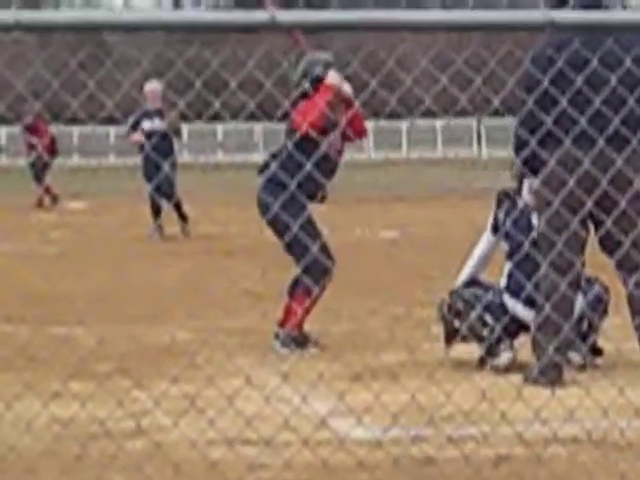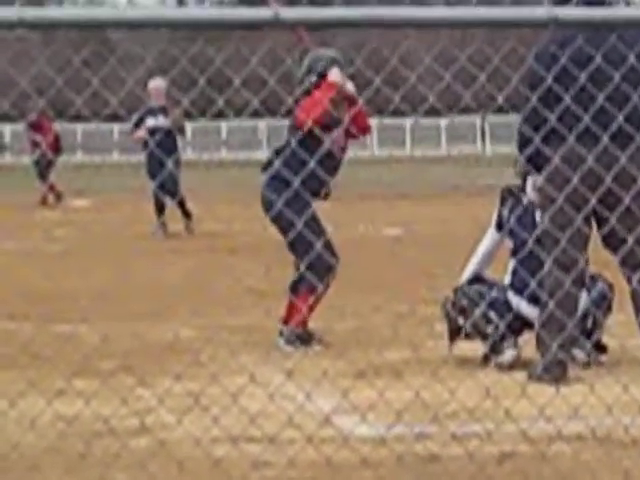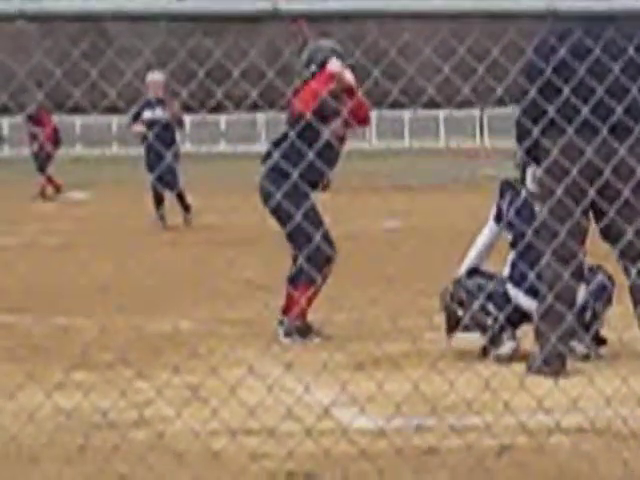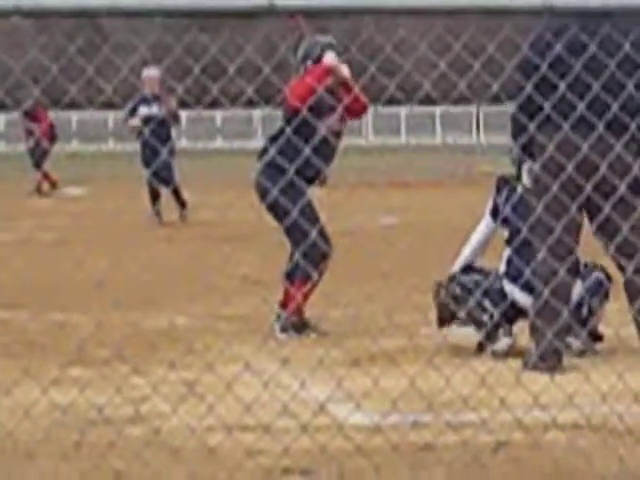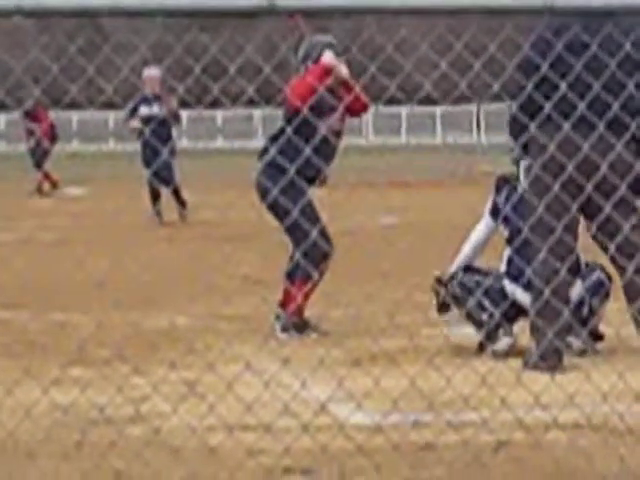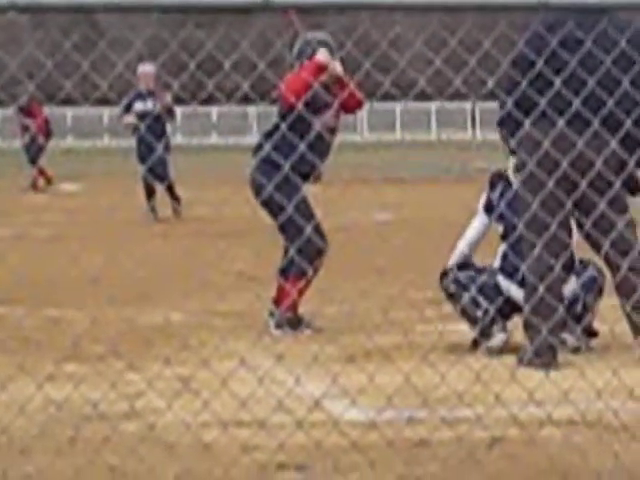
dt=0.1s
person 1, frame 1
left shoulder: (553, 49)
left elbow: (531, 115)
left wrist: (529, 169)
left hip: (563, 164)
left knee: (559, 265)
left ankle: (548, 362)
person 1, frame 2
left shoulder: (556, 46)
left elbow: (535, 112)
left wrist: (533, 166)
left hip: (567, 160)
left knee: (562, 262)
left ankle: (552, 359)
person 1, frame 3
left shoulder: (554, 38)
left elbow: (532, 105)
left wrist: (532, 159)
left hip: (563, 153)
left knee: (559, 255)
left ankle: (550, 353)
person 1, frame 4
left shoulder: (550, 34)
left elbow: (528, 101)
left wrist: (526, 154)
left hip: (558, 149)
left knee: (554, 251)
left ankle: (547, 349)
person 1, frame 5
left shoulder: (553, 32)
left elbow: (524, 95)
left wrist: (525, 148)
left hip: (553, 147)
left knee: (550, 250)
left ankle: (547, 348)
person 1, frame 6
left shoulder: (547, 28)
left elbow: (513, 89)
left wrist: (515, 143)
left hip: (545, 144)
right hip: (605, 149)
left knee: (544, 247)
left ankle: (541, 345)
person 2, frame 1
left shoulder: (334, 113)
right shoulder: (307, 108)
left elbow: (359, 132)
right elbow: (308, 123)
left wrist: (348, 99)
right wrist: (329, 89)
left hip: (292, 199)
right hip: (279, 196)
left knee: (314, 262)
right knee: (318, 263)
left ankle: (288, 327)
right ankle: (290, 332)
person 2, frame 2
left shoulder: (338, 110)
right shoulder: (310, 104)
left elbow: (362, 129)
right elbow: (311, 119)
left wrist: (351, 97)
right wrist: (331, 86)
left hip: (295, 196)
right hip: (283, 193)
left knee: (316, 259)
right knee: (322, 260)
left ankle: (292, 324)
right ankle: (294, 329)
person 2, frame 3
left shoulder: (337, 99)
right shoulder: (312, 96)
left elbow: (363, 118)
right elbow: (302, 105)
left wrist: (350, 87)
right wrist: (329, 75)
left hip: (295, 187)
right hip: (282, 184)
left knee: (311, 251)
right knee: (320, 252)
left ankle: (291, 316)
right ankle: (294, 322)
person 2, frame 4
left shoulder: (334, 93)
right shoulder: (307, 90)
left elbow: (360, 108)
right elbow: (294, 96)
left wrist: (346, 80)
right wrist: (324, 68)
left hip: (291, 182)
right hip: (278, 180)
left knee: (308, 246)
right knee: (316, 248)
left ankle: (288, 311)
right ankle: (290, 317)
person 2, frame 5
left shoulder: (335, 94)
right shoulder: (307, 89)
left elbow: (361, 106)
right elbow: (294, 97)
left wrist: (345, 80)
right wrist: (322, 68)
left hip: (292, 182)
right hip: (279, 179)
left knee: (310, 246)
right knee: (317, 247)
left ankle: (288, 312)
right ankle: (290, 318)
person 2, frame 6
left shoulder: (329, 90)
right shoulder: (301, 85)
left elbow: (356, 103)
right elbow: (288, 94)
left wrist: (339, 77)
right wrist: (317, 66)
left hip: (286, 178)
right hip: (273, 175)
left knee: (304, 242)
right knee: (311, 244)
left ankle: (281, 308)
right ankle: (284, 314)
person 3, frame 1
left shoulder: (507, 203)
left elbow: (480, 256)
left wrist: (456, 291)
left hip: (518, 311)
left knee: (462, 295)
right knee: (597, 289)
left ankle: (497, 346)
right ankle: (580, 347)
person 3, frame 2
left shoulder: (510, 200)
left elbow: (485, 252)
left wrist: (460, 288)
left hip: (523, 308)
left knee: (466, 292)
right knee: (602, 286)
left ankle: (501, 343)
right ankle: (584, 344)
person 3, frame 3
left shoulder: (510, 193)
left elbow: (483, 245)
left wrist: (458, 282)
left hip: (522, 301)
left knee: (464, 284)
right knee: (601, 279)
left ankle: (500, 336)
right ankle: (583, 336)
person 3, frame 4
left shoulder: (506, 190)
left elbow: (478, 240)
left wrist: (452, 277)
left hip: (518, 297)
left knee: (459, 280)
right knee: (598, 275)
left ankle: (496, 332)
right ankle: (579, 333)
person 3, frame 5
left shoulder: (505, 189)
left elbow: (475, 243)
left wrist: (448, 278)
left hip: (517, 295)
left knee: (458, 280)
right knee: (599, 275)
left ankle: (496, 332)
right ankle: (581, 332)
person 3, frame 6
left shoulder: (500, 185)
left elbow: (471, 238)
left wrist: (449, 269)
left hip: (513, 291)
right hip: (562, 292)
left knee: (454, 276)
right knee: (592, 272)
left ankle: (491, 328)
right ankle: (574, 328)
person 4, frame 1
left shoulder: (166, 113)
right shoulder: (140, 115)
left elbow: (177, 134)
right elbow: (130, 133)
left wrist: (171, 125)
right wrist: (135, 137)
left hip: (167, 158)
right hip: (149, 158)
left knee: (168, 191)
right knee: (154, 191)
left ankle: (183, 219)
right ankle: (157, 225)
person 4, frame 2
left shoulder: (170, 111)
right shoulder: (144, 112)
left elbow: (181, 132)
right elbow: (134, 131)
left wrist: (176, 122)
right wrist: (139, 134)
left hip: (171, 155)
right hip: (153, 155)
left knee: (172, 188)
right knee: (158, 188)
left ankle: (187, 216)
right ankle: (161, 222)
person 4, frame 3
left shoulder: (169, 103)
right shoulder: (142, 105)
left elbow: (179, 125)
right elbow: (132, 123)
left wrist: (174, 115)
right wrist: (136, 127)
left hip: (169, 148)
right hip: (151, 148)
left knee: (171, 181)
right knee: (156, 180)
left ankle: (186, 209)
right ankle: (160, 215)
person 4, frame 4
left shoulder: (166, 99)
right shoulder: (138, 101)
left elbow: (175, 121)
right elbow: (128, 119)
left wrist: (171, 111)
right wrist: (132, 122)
left hip: (165, 144)
right hip: (147, 144)
left knee: (167, 176)
right knee: (152, 176)
left ankle: (182, 205)
right ankle: (156, 211)
person 4, frame 5
left shoulder: (167, 99)
right shoulder: (139, 101)
left elbow: (176, 121)
right elbow: (129, 118)
left wrist: (171, 109)
right wrist: (133, 123)
left hip: (165, 143)
right hip: (148, 144)
left knee: (167, 176)
right knee: (152, 176)
left ankle: (181, 205)
right ankle: (156, 210)
person 4, frame 6
left shoulder: (161, 95)
right shoulder: (133, 97)
left elbow: (171, 116)
right elbow: (124, 114)
left wrist: (165, 105)
right wrist: (127, 119)
left hip: (160, 139)
right hip: (143, 140)
left knee: (161, 172)
right knee: (147, 172)
left ankle: (175, 200)
right ankle: (151, 206)
